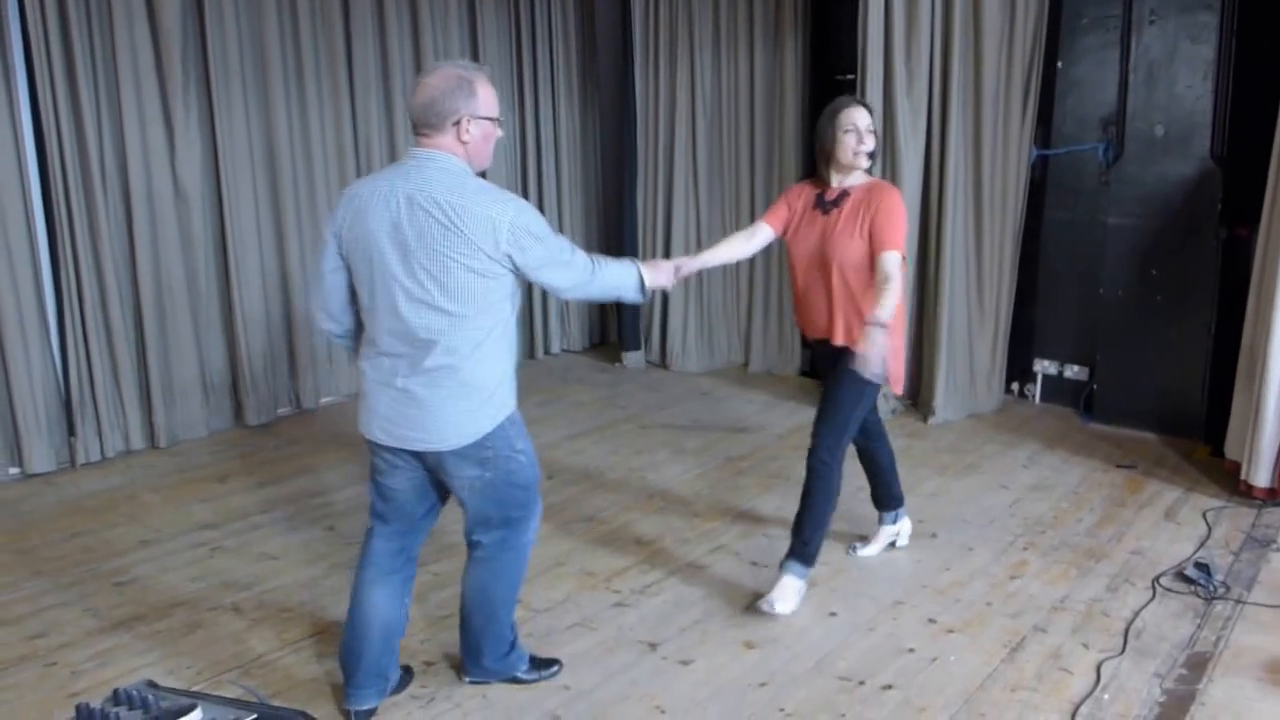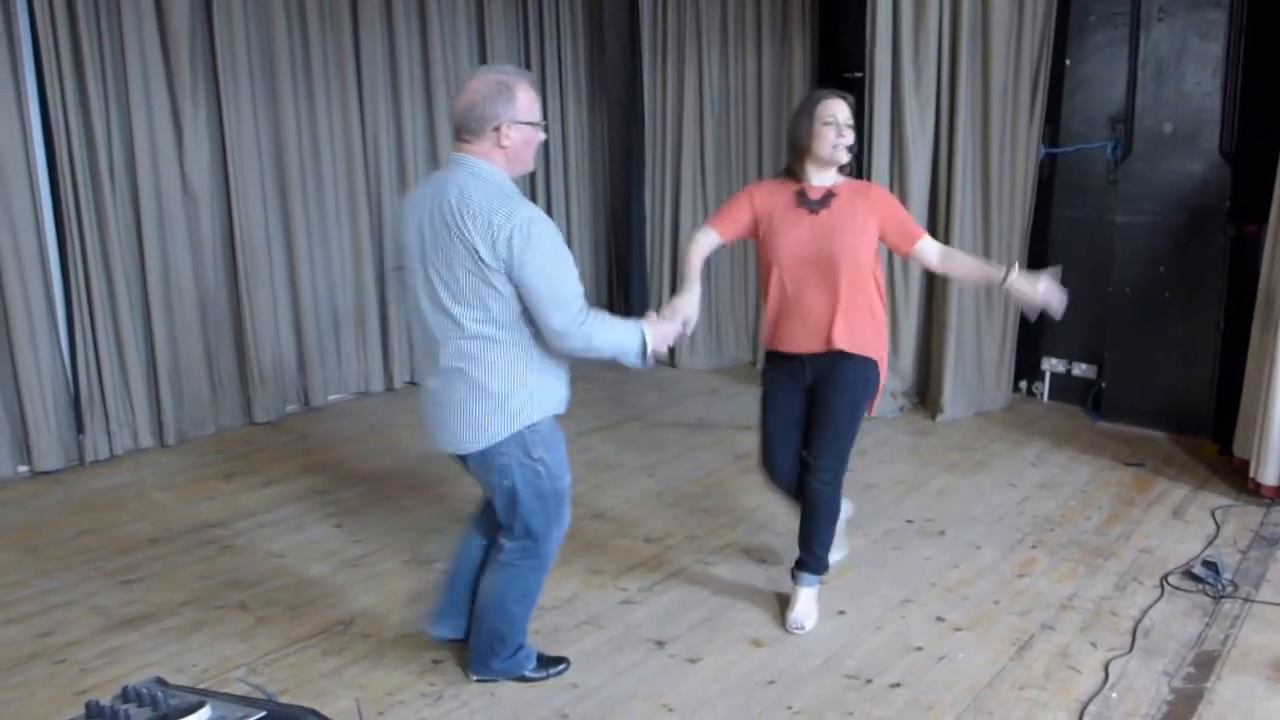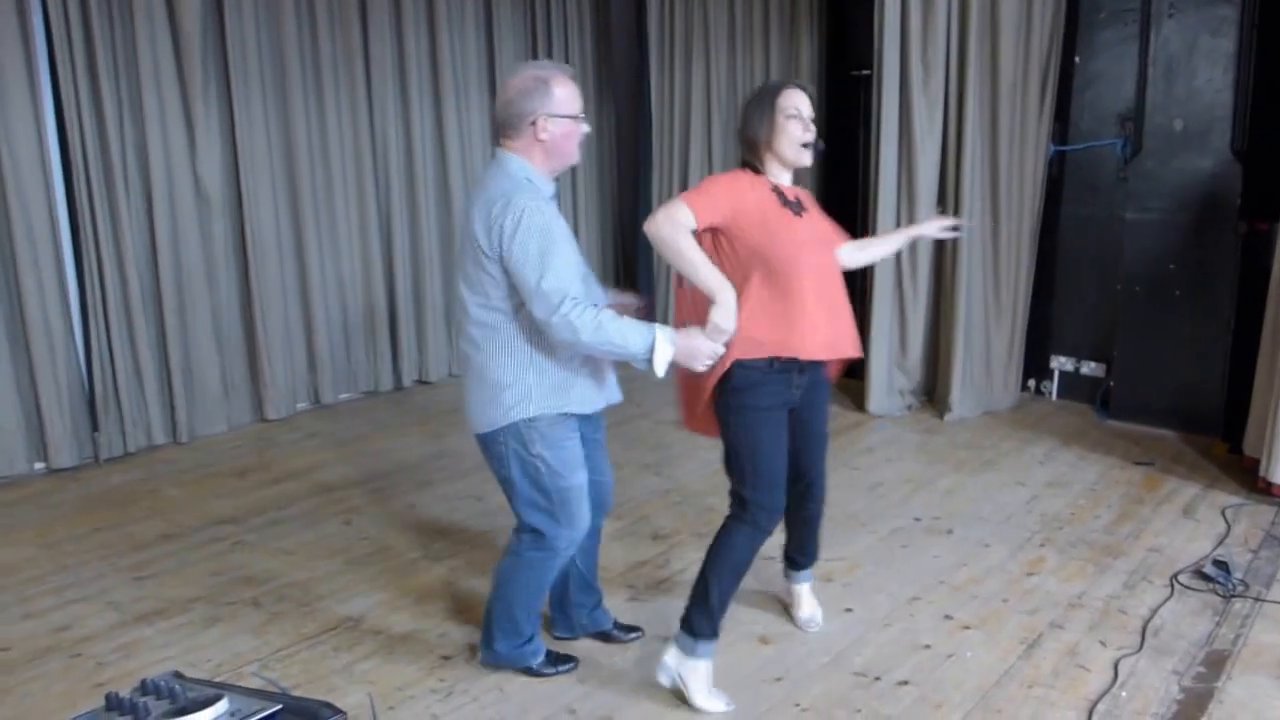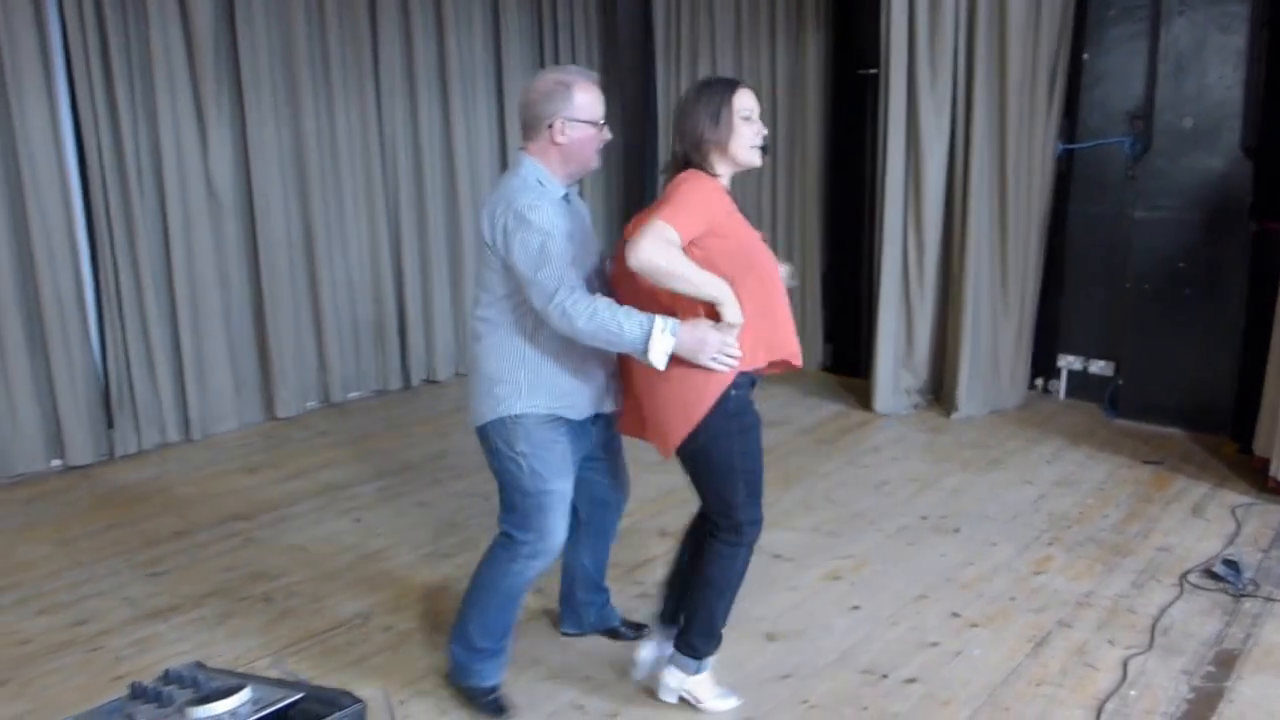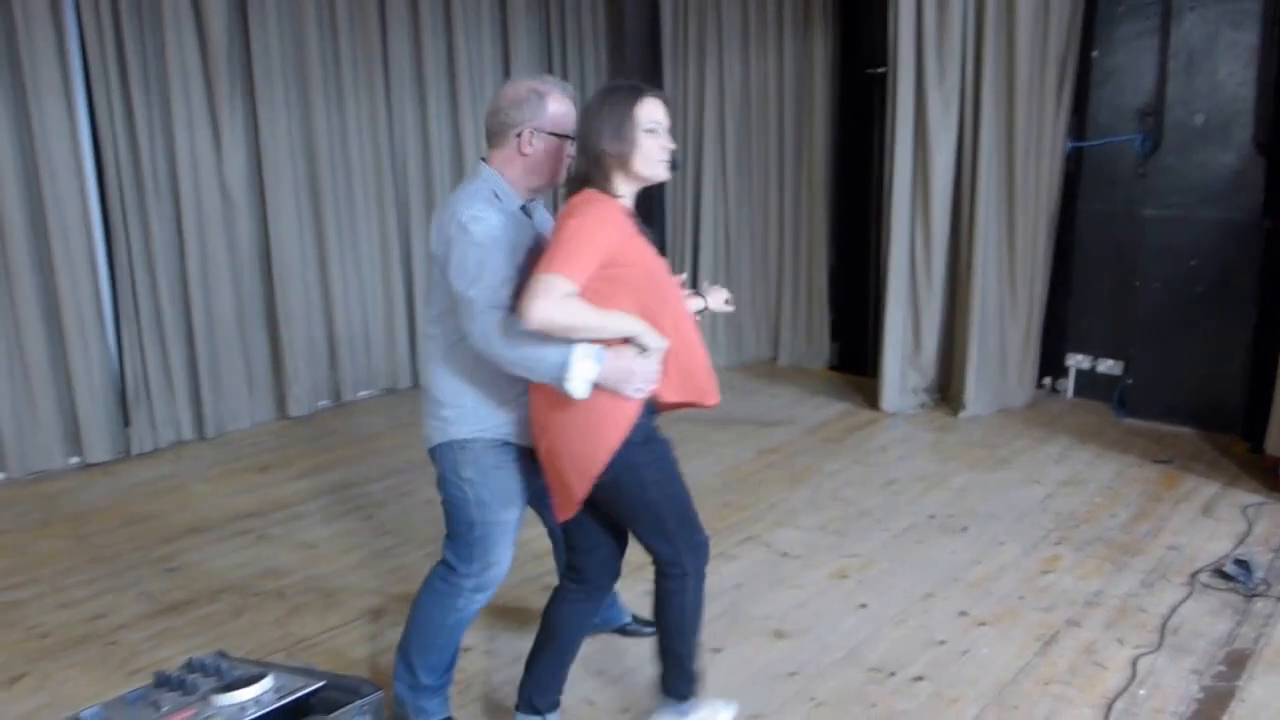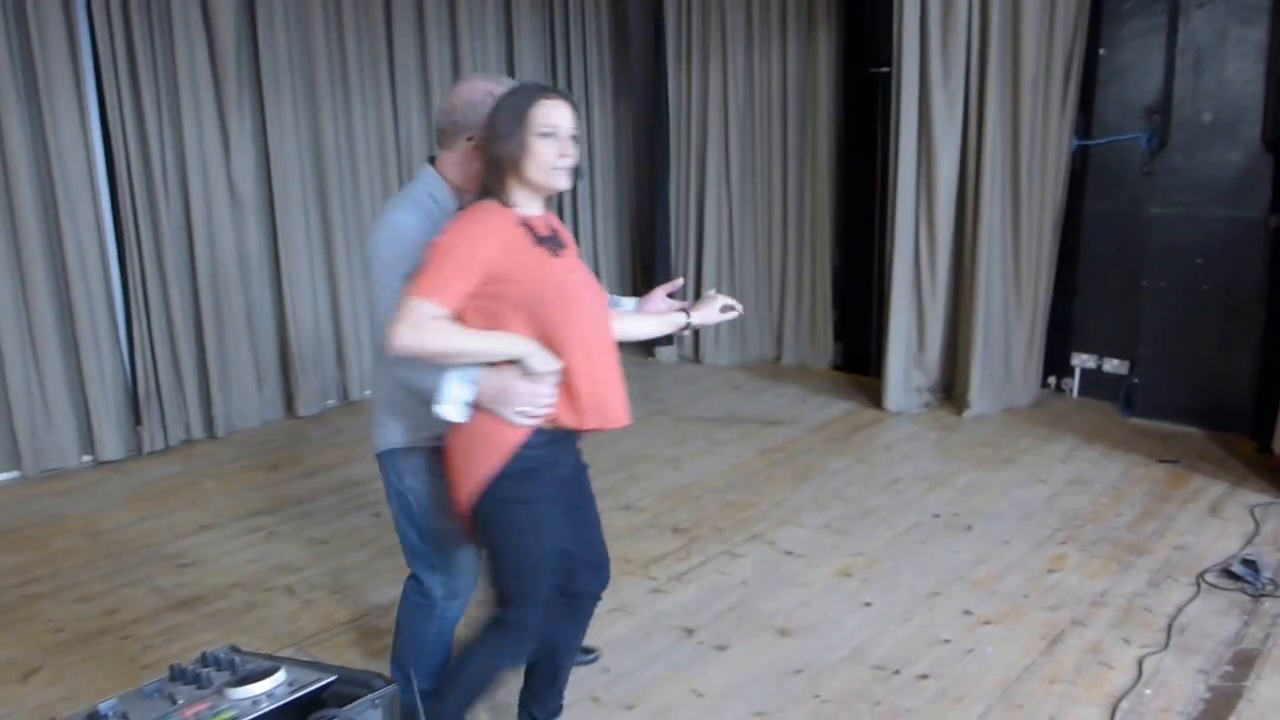
dt=0.3s
person 1, frame 1
left shoulder: (356, 200)
right shoulder: (493, 210)
left elbow: (334, 315)
right elbow: (574, 272)
right wrist: (643, 274)
left hip: (389, 415)
right hip: (472, 416)
left knee: (390, 543)
right knee: (504, 533)
right ankle: (490, 656)
person 1, frame 2
left shoulder: (422, 199)
right shoulder: (514, 216)
right elbow: (569, 326)
right wrist: (644, 336)
left hip: (456, 398)
right hip: (508, 409)
left knee: (507, 507)
right knee: (535, 529)
left ankle: (455, 615)
right ankle: (498, 653)
person 1, frame 3
left shoulder: (508, 188)
right shoulder: (523, 206)
right elbow: (564, 318)
left wrist: (608, 298)
right wrist: (666, 344)
left hip: (558, 393)
right hip: (525, 402)
left knee: (590, 502)
right knee: (554, 523)
left ankle: (579, 614)
right ankle: (509, 641)
person 1, frame 4
left shoulder: (560, 196)
right shoulder: (525, 205)
left elbow: (595, 278)
right elbow: (568, 308)
right wrist: (672, 335)
left hip: (580, 396)
right hip: (528, 404)
left knee: (602, 503)
right knee: (535, 535)
left ankle: (585, 610)
right ankle: (473, 662)
person 1, frame 5
left shoulder: (532, 210)
right shoulder: (472, 218)
right elbow: (493, 332)
right wrist: (598, 364)
left hip: (536, 417)
right hip: (480, 427)
right knee: (477, 567)
left ankle: (596, 610)
person 1, frame 6
right shoulder: (408, 226)
left wrist: (631, 311)
right wrist: (478, 387)
left hip: (504, 426)
right hip: (428, 437)
right knee: (447, 576)
person 2, frame 1
left shoulder: (882, 198)
right shoulder: (800, 197)
left elbow: (890, 274)
right elbow: (753, 239)
left wrist: (876, 329)
right wrist: (693, 262)
left hip: (863, 342)
right hip: (829, 339)
left knee: (824, 449)
right knee: (863, 428)
left ankle: (797, 569)
right ankle: (894, 518)
person 2, frame 2
left shoulder: (869, 200)
right shoulder: (764, 197)
left elbow: (934, 254)
right elbow: (702, 239)
left wrist: (1007, 277)
right wrist: (688, 287)
left hip: (848, 355)
right hip: (785, 356)
left knee: (823, 470)
right knee: (780, 464)
left ankle: (807, 581)
right ankle: (833, 512)
person 2, frame 3
left shoulder: (804, 204)
right shoulder: (735, 189)
left elbow: (848, 255)
right elbow: (664, 222)
left wrist: (913, 231)
right wrist: (720, 288)
left hip: (807, 368)
right hip: (750, 371)
left knee: (807, 485)
right knee: (759, 506)
left ankle: (800, 578)
right ankle: (691, 649)
person 2, frame 4
left shoulder: (704, 196)
right shoulder: (698, 191)
right elbow: (643, 253)
left wrist: (751, 277)
right wrist: (721, 291)
left hip: (705, 386)
right hip: (708, 389)
left knee: (721, 512)
right knee: (740, 523)
left ankle: (663, 641)
right ankle: (688, 667)
person 2, frame 5
left shoulder: (612, 216)
right shoulder: (592, 215)
right elbow: (539, 310)
left wrist: (694, 304)
right wrist: (636, 328)
left hip: (601, 423)
right hip: (609, 424)
left knee: (589, 573)
right knee: (683, 552)
person 2, frame 6
left shoulder: (554, 231)
right shoulder: (476, 231)
left elbow: (592, 322)
right elbow: (406, 333)
left wrist: (686, 317)
right wrist: (516, 345)
left hip: (558, 446)
right hip: (508, 454)
left knee: (583, 578)
right knee: (526, 618)
